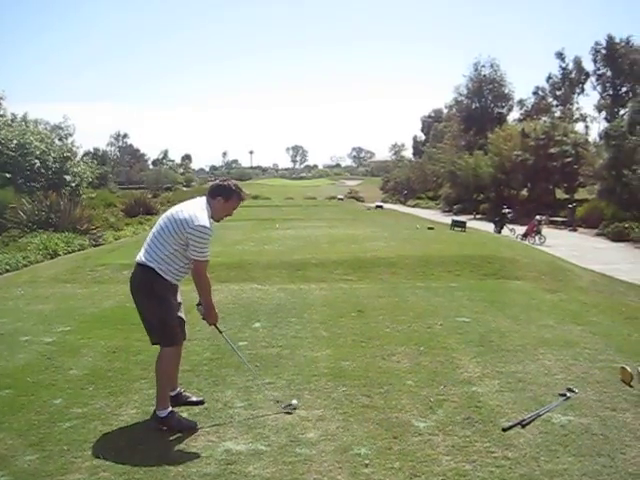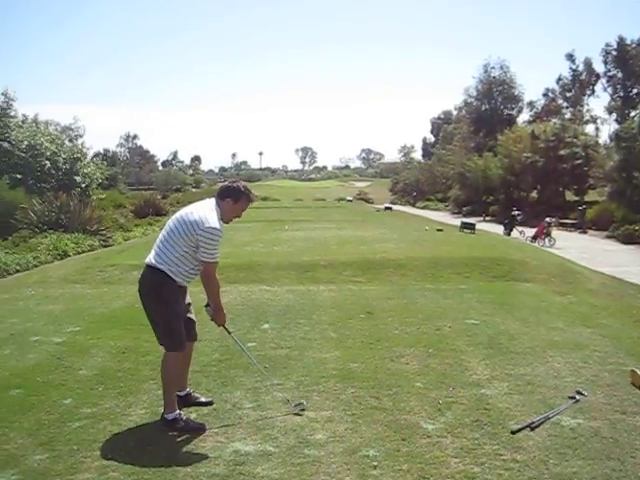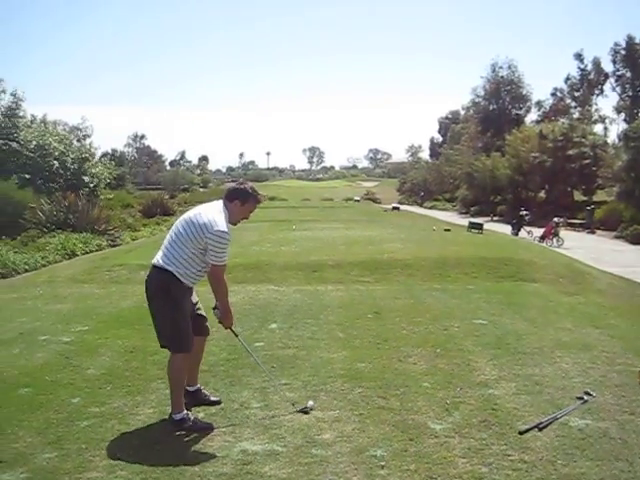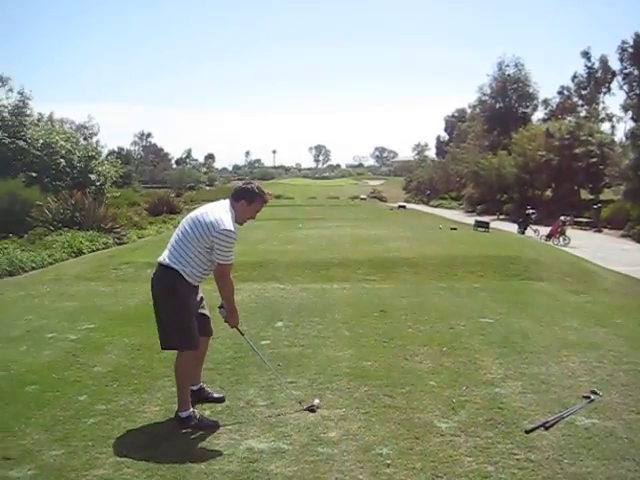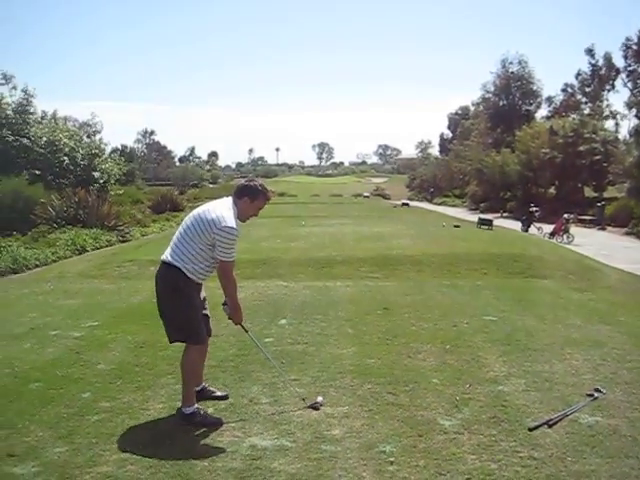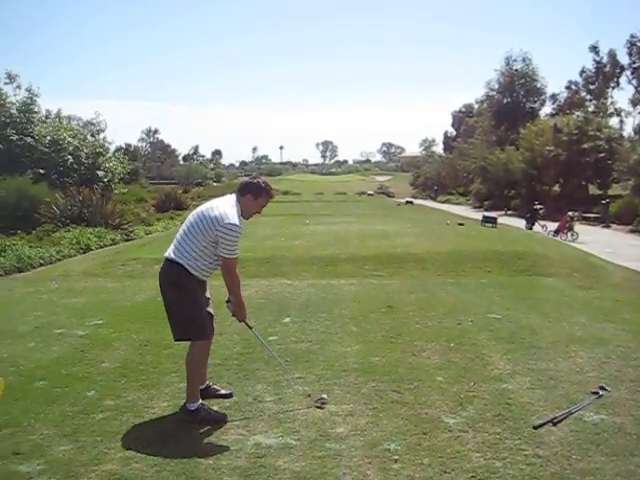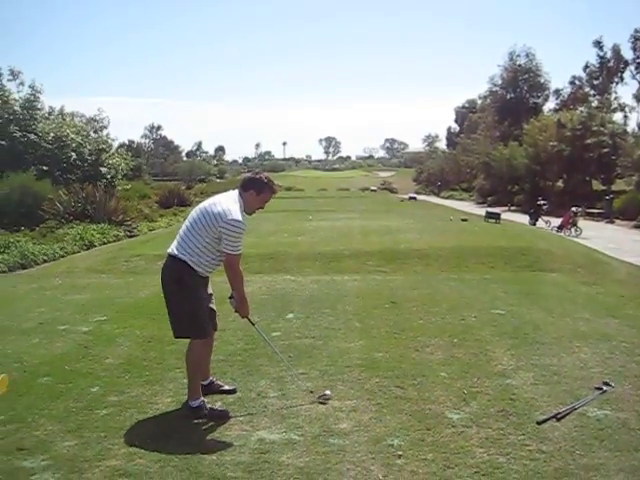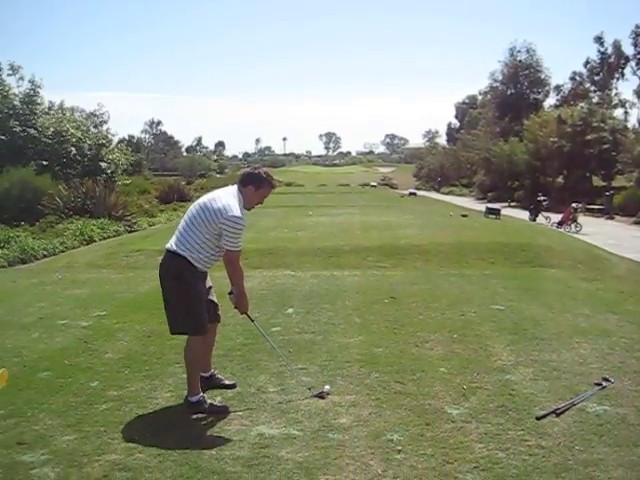
dt=0.1s
person 1, frame 1
left shoulder: (193, 208)
right shoulder: (200, 224)
left elbow: (194, 268)
right elbow: (200, 273)
left wrist: (204, 303)
right wrist: (209, 307)
left hip: (160, 278)
right hip: (152, 280)
left knee: (176, 338)
right knee: (170, 342)
left ankle: (172, 392)
right ankle: (163, 410)
person 1, frame 2
left shoulder: (202, 208)
right shoulder: (211, 226)
left elbow: (203, 269)
right elbow: (209, 274)
left wrist: (212, 303)
right wrist: (217, 308)
left hip: (169, 280)
right hip: (161, 283)
left knee: (187, 337)
right knee: (175, 346)
left ankle: (182, 392)
right ankle: (170, 413)
person 1, frame 3
left shoulder: (209, 210)
right shoulder: (219, 229)
left elbow: (211, 271)
right elbow: (217, 277)
left wrist: (221, 306)
right wrist: (225, 311)
left hip: (175, 281)
right hip: (168, 283)
left knee: (199, 332)
right knee: (181, 347)
left ankle: (191, 389)
right ankle: (178, 414)
person 1, frame 4
left shoulder: (217, 209)
right shoulder: (225, 228)
left elbow: (218, 270)
right elbow: (223, 276)
left wrist: (226, 304)
right wrist: (231, 310)
left hip: (181, 279)
right hip: (174, 282)
left knee: (202, 333)
right knee: (188, 345)
left ankle: (195, 387)
right ankle: (185, 411)
person 1, frame 5
left shoulder: (219, 207)
right shoulder: (227, 225)
left elbow: (220, 267)
right elbow: (226, 273)
left wrist: (230, 301)
right wrist: (235, 306)
left hip: (184, 276)
right hip: (177, 279)
left knee: (202, 333)
right knee: (195, 340)
left ankle: (197, 387)
right ankle: (189, 408)
person 1, frame 6
left shoulder: (223, 205)
right shoulder: (230, 222)
left elbow: (224, 264)
right elbow: (230, 270)
left wrist: (233, 298)
right wrist: (239, 304)
left hip: (188, 274)
right hip: (180, 277)
left knee: (206, 333)
right knee: (200, 337)
left ankle: (201, 385)
right ankle: (192, 404)
person 1, frame 7
left shoulder: (225, 200)
right shoulder: (233, 218)
left elbow: (227, 261)
right elbow: (233, 266)
left wrist: (236, 294)
right wrist: (241, 300)
left hip: (191, 270)
right hip: (183, 273)
left knee: (208, 329)
right knee: (200, 335)
left ankle: (205, 381)
right ankle: (194, 400)
person 1, frame 8
left shoulder: (224, 195)
right shoulder: (233, 214)
left elbow: (226, 256)
right elbow: (233, 262)
left wrist: (235, 289)
right wrist: (241, 295)
left hip: (189, 265)
right hip: (182, 269)
left knee: (211, 319)
right knee: (197, 331)
left ankle: (206, 374)
right ankle: (194, 396)
